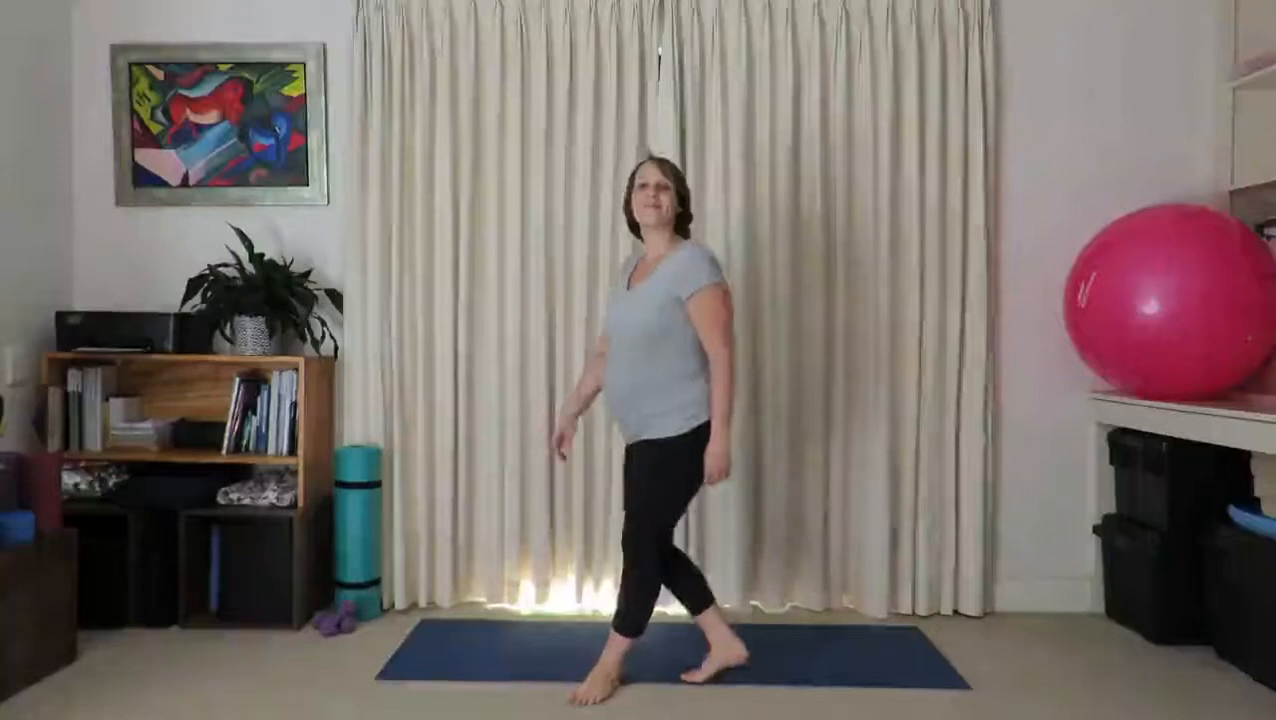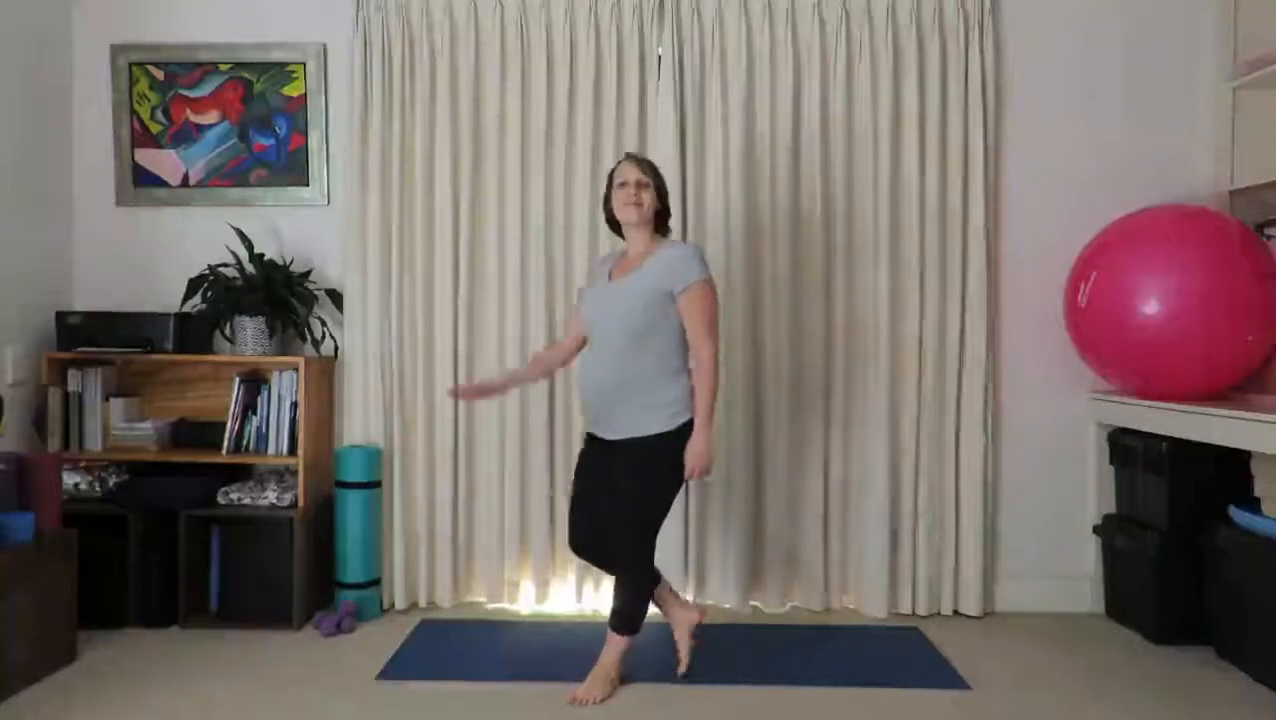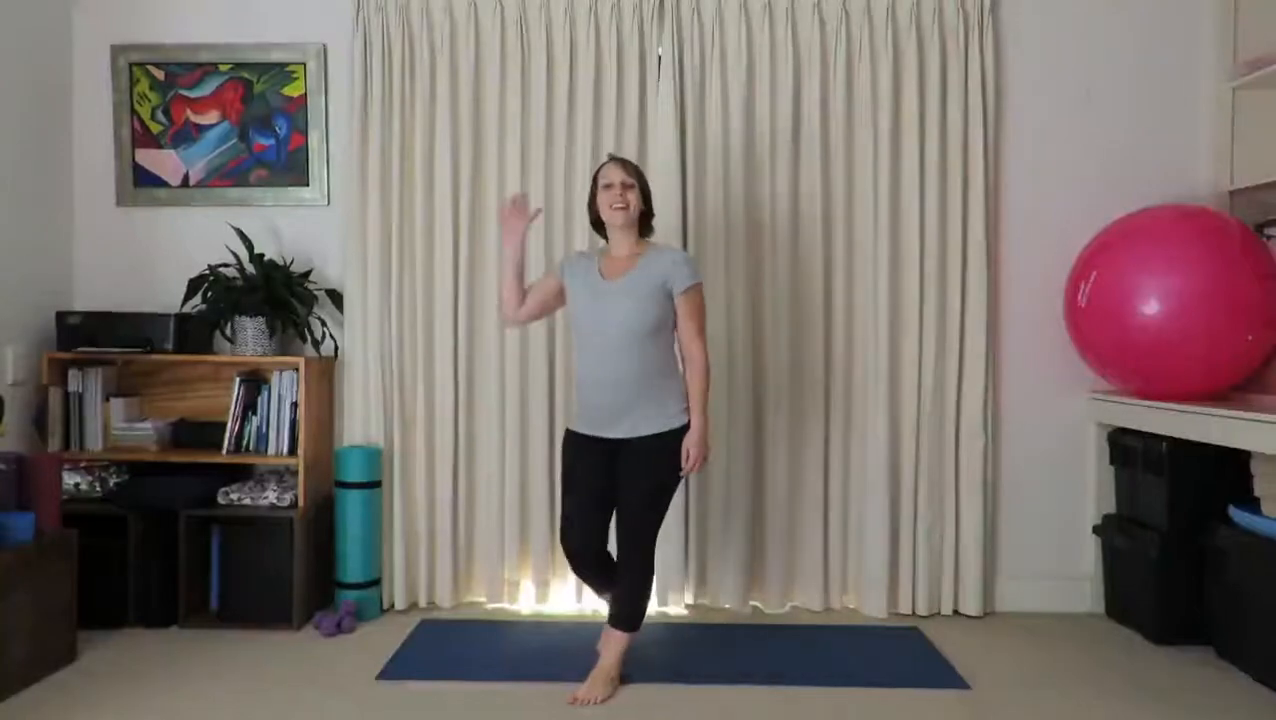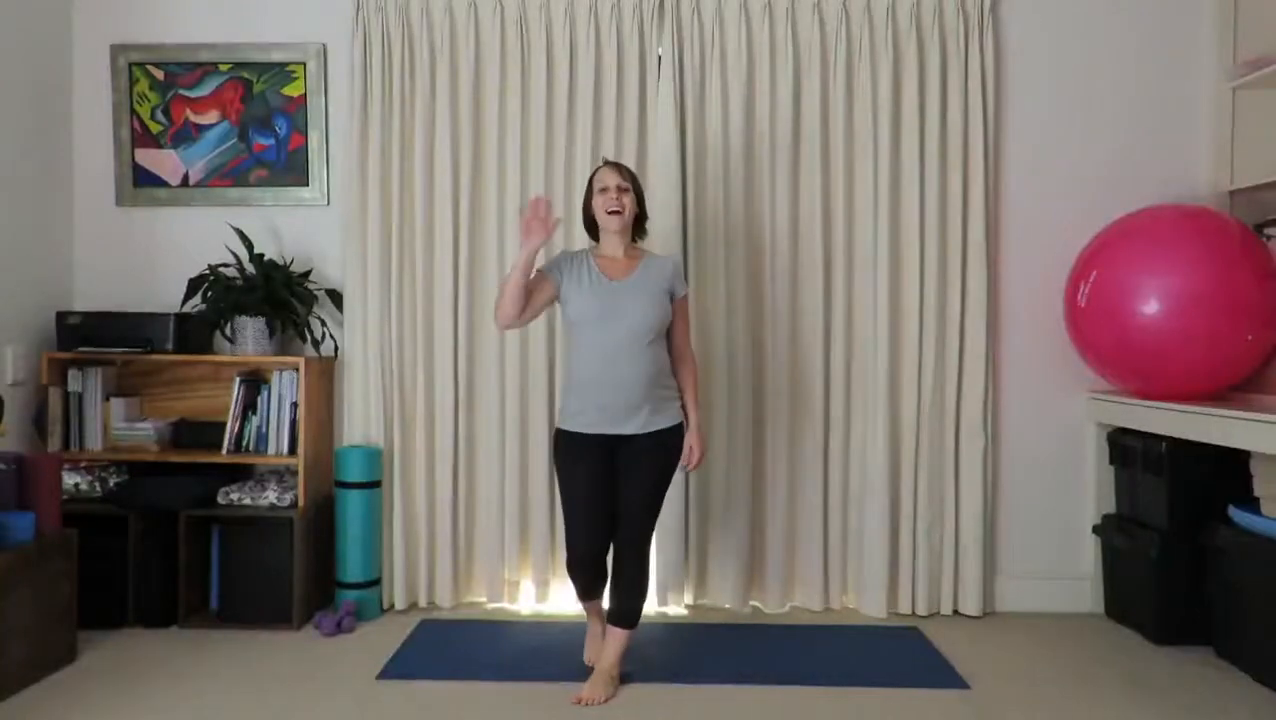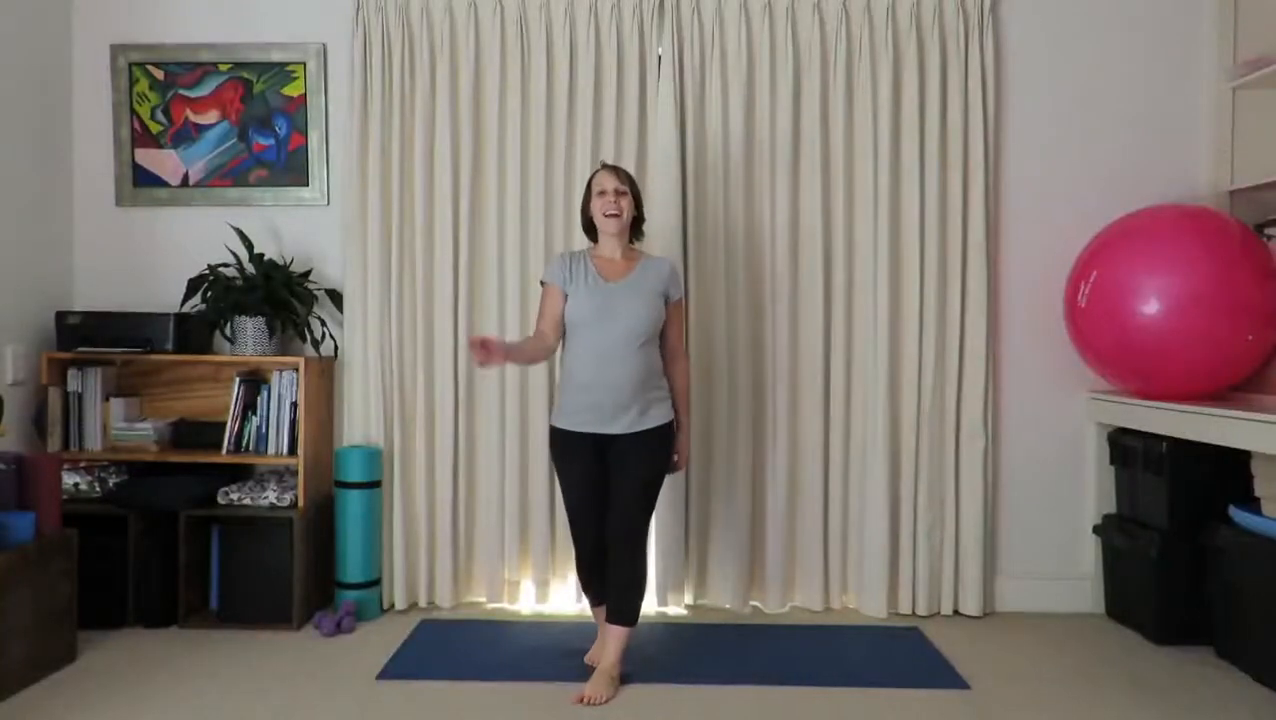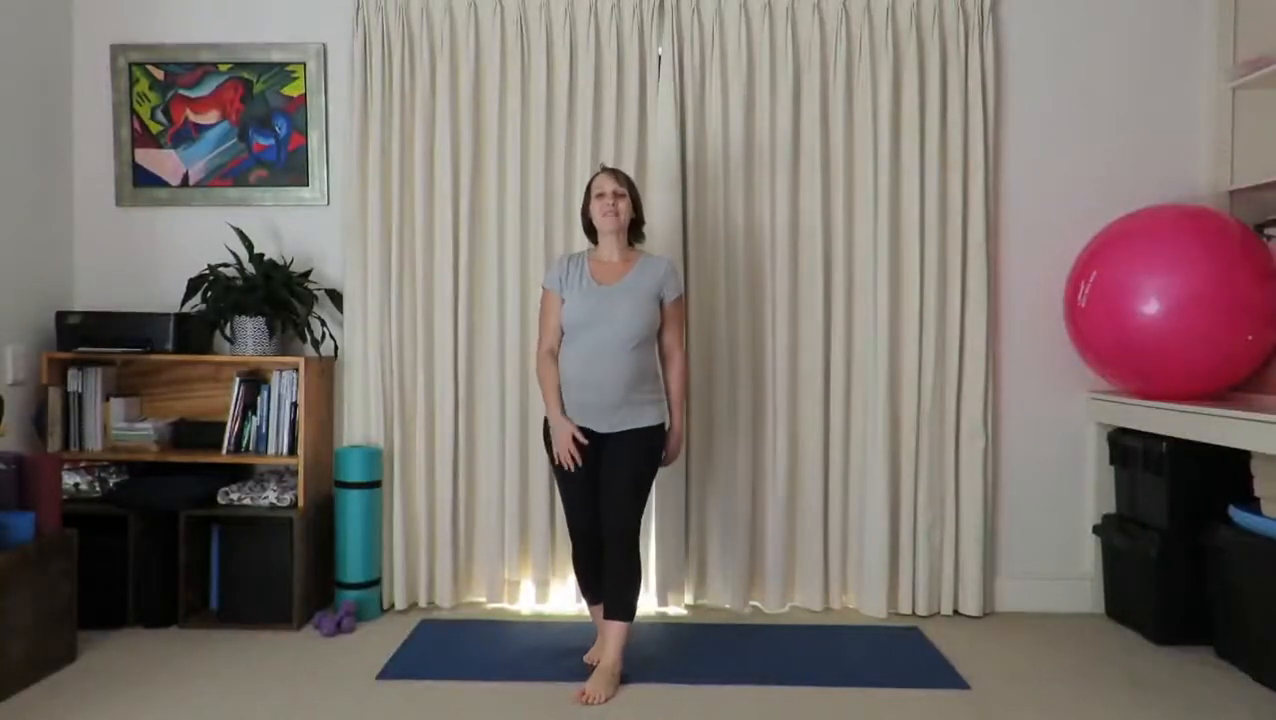
dt=0.2s
person 1, frame 1
left shoulder: (694, 263)
right shoulder: (628, 269)
left elbow: (721, 352)
right elbow: (603, 354)
left wrist: (718, 439)
right wrist: (569, 414)
left hip: (679, 434)
right hip: (644, 436)
left knee: (639, 543)
right knee: (653, 543)
left ankle: (610, 663)
right ankle: (725, 643)
person 1, frame 2
left shoulder: (681, 260)
right shoulder: (601, 269)
left elbow: (705, 350)
right elbow: (565, 347)
left wrist: (703, 431)
right wrist: (499, 383)
left hip: (660, 432)
right hip: (605, 433)
left knee: (631, 543)
right knee: (586, 538)
left ankle: (610, 664)
right ankle: (677, 610)
person 1, frame 3
left shoulder: (672, 264)
right shoulder: (576, 267)
left elbow: (694, 349)
right elbow: (515, 313)
left wrist: (698, 427)
right wrist: (513, 245)
left hip: (657, 432)
right hip: (587, 433)
left knee: (635, 544)
right knee: (579, 543)
left ankle: (610, 663)
right ankle: (620, 607)
person 1, frame 4
left shoulder: (666, 272)
right shoulder: (568, 266)
left elbow: (682, 356)
right elbow: (508, 316)
left wrist: (694, 425)
right wrist: (530, 249)
left hip: (652, 431)
right hip: (581, 431)
left knee: (633, 543)
right knee: (584, 547)
left ankle: (610, 662)
right ankle: (596, 620)
person 1, frame 5
left shoulder: (662, 273)
right shoulder: (565, 268)
left elbow: (676, 358)
right elbow: (543, 343)
left wrist: (683, 427)
right wrist: (505, 351)
left hip: (644, 429)
right hip: (575, 428)
left knee: (626, 540)
right knee: (588, 541)
left ankle: (611, 662)
right ankle: (604, 626)
person 1, frame 6
left shoulder: (660, 273)
right shoulder: (564, 270)
left elbow: (674, 356)
right elbow: (548, 350)
left wrist: (677, 425)
right wrist: (556, 418)
left hip: (636, 427)
right hip: (574, 427)
left knee: (620, 534)
right knee: (584, 535)
left ankle: (611, 661)
right ankle: (602, 630)
